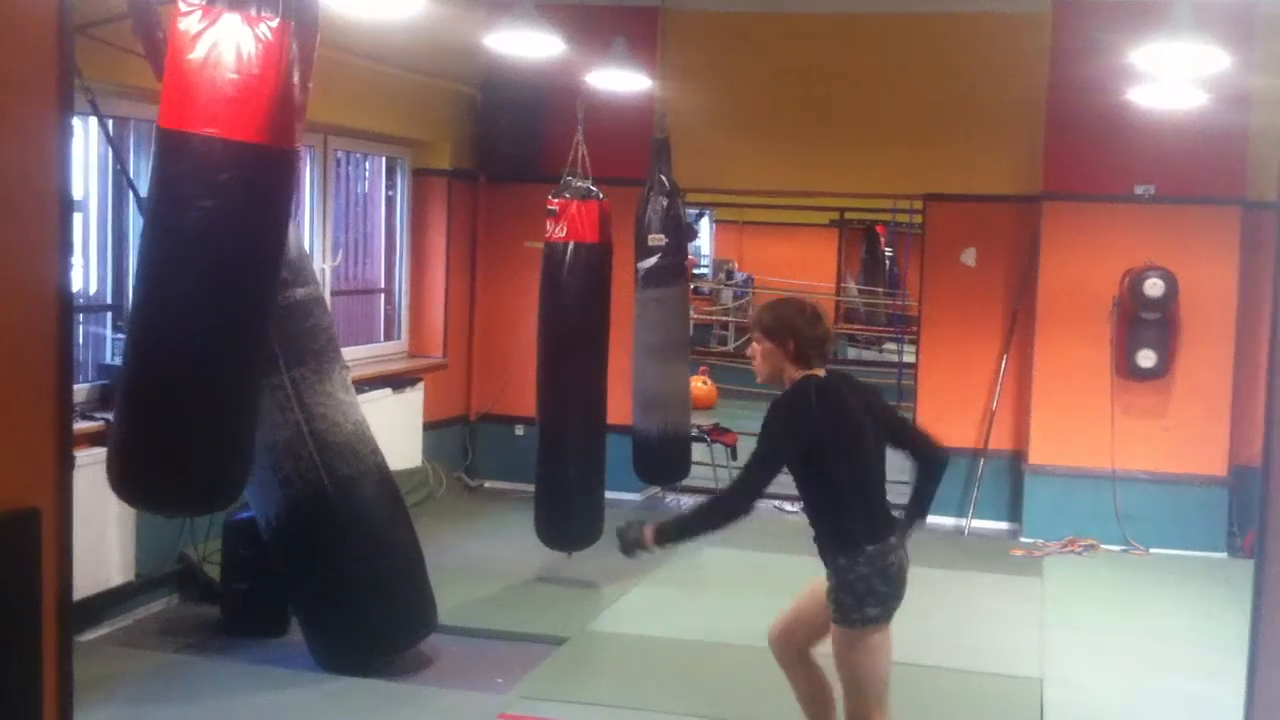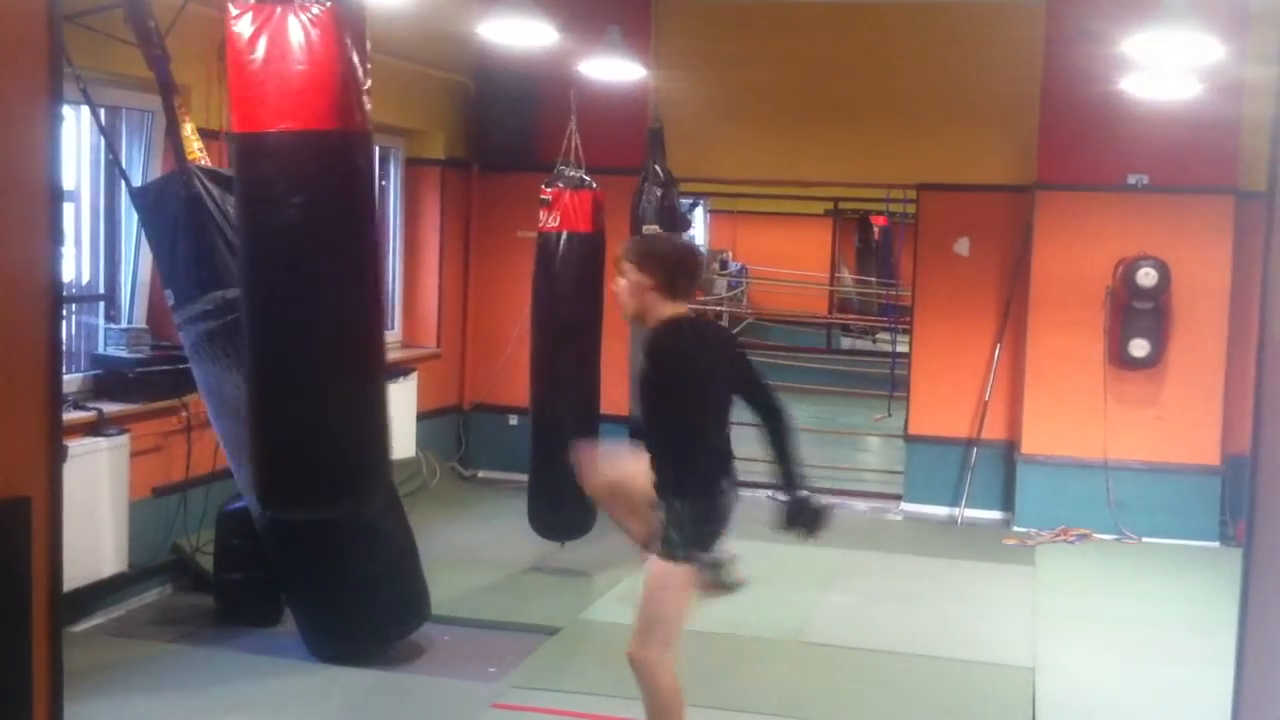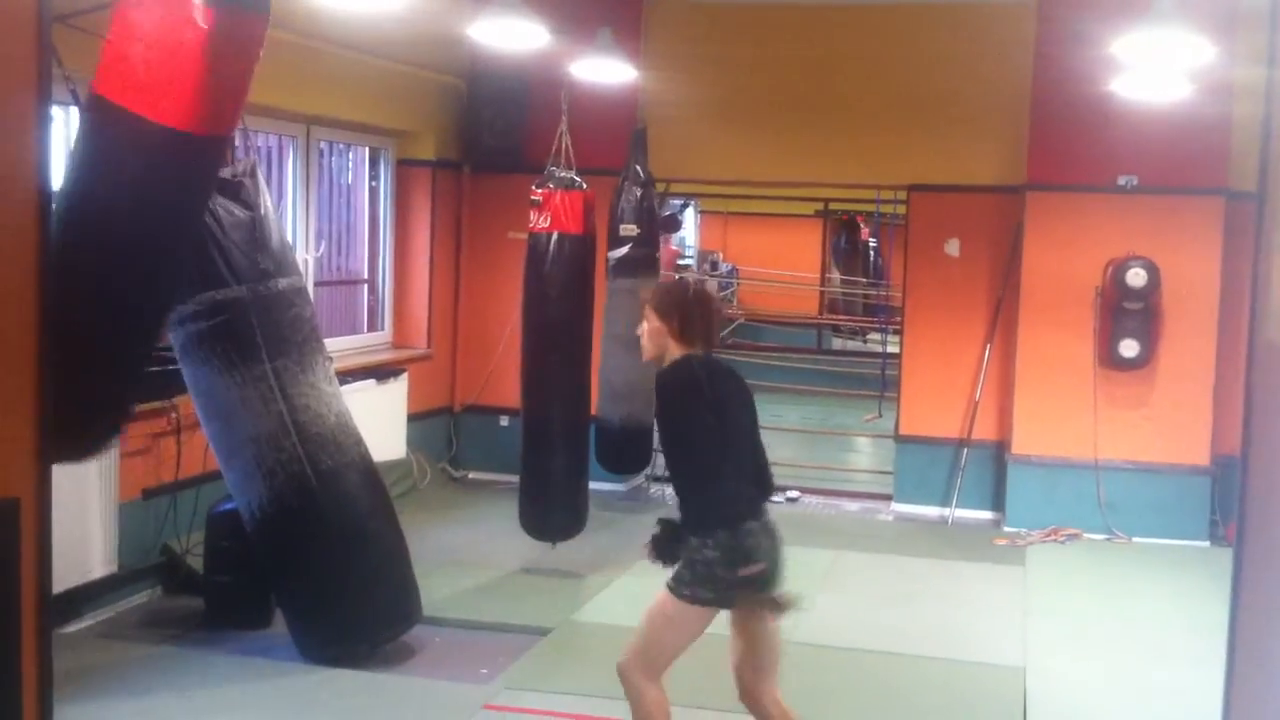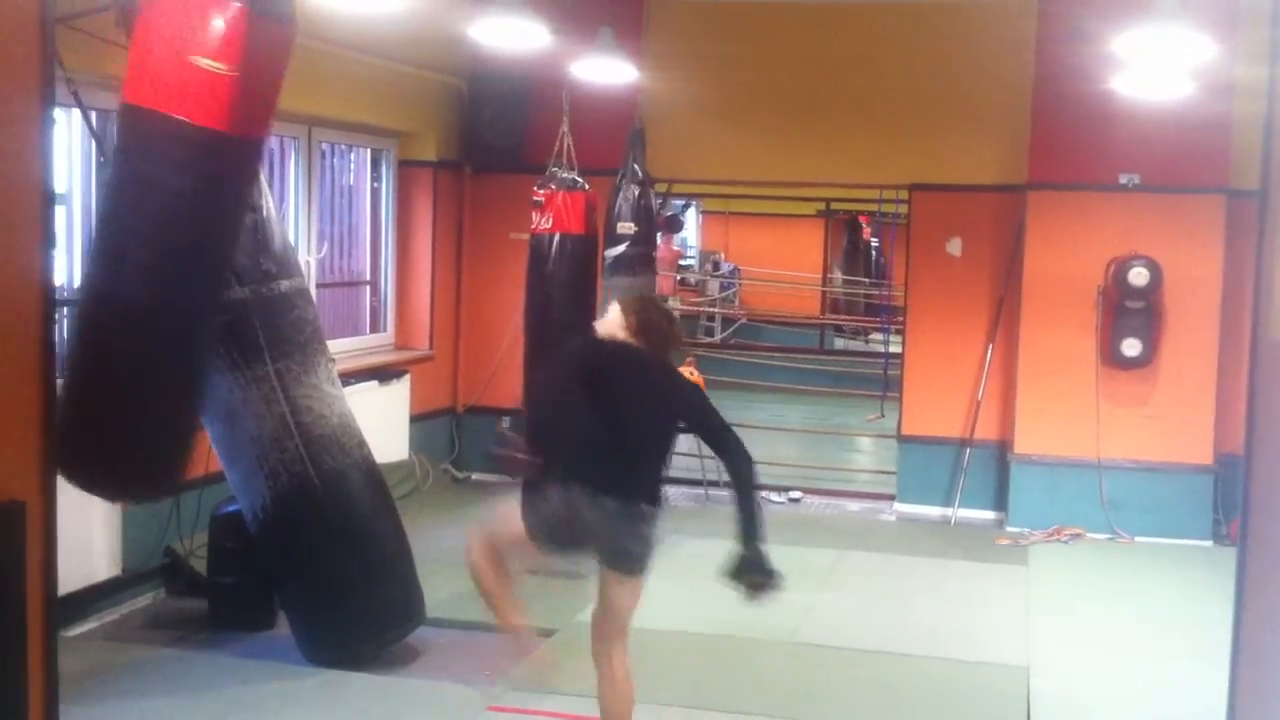
dt=0.7s
person 1, frame 1
left shoulder: (794, 408)
right shoulder: (854, 392)
left elbow: (739, 497)
right elbow: (933, 455)
left wrist: (656, 535)
right wrist: (910, 519)
left hip: (860, 565)
right hip: (881, 552)
right knee: (785, 640)
person 1, frame 2
left shoulder: (666, 348)
right shoulder: (706, 332)
left elbow: (683, 451)
right elbow: (768, 407)
right wrist: (792, 487)
left hip: (690, 503)
right hip: (709, 477)
left knee: (645, 654)
right knee: (594, 467)
right ankle: (692, 569)
person 1, frame 3
left shoulder: (677, 381)
right shoulder: (728, 379)
left elbow: (713, 475)
left wrist: (745, 562)
left hip: (717, 551)
right hip: (755, 544)
left knee: (636, 671)
person 1, frame 4
left shoulder: (597, 352)
right shoulder: (682, 389)
left elbow: (544, 392)
right elbow: (738, 462)
right wrist: (751, 547)
left hip: (574, 501)
right hip: (633, 524)
left knee: (484, 544)
right knee: (610, 647)
left ankle: (516, 635)
